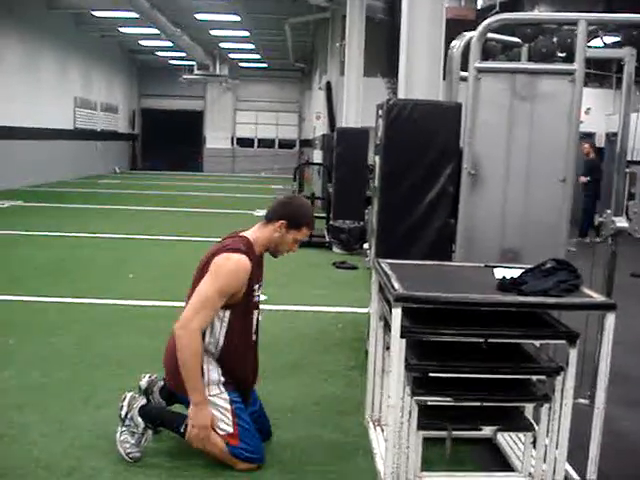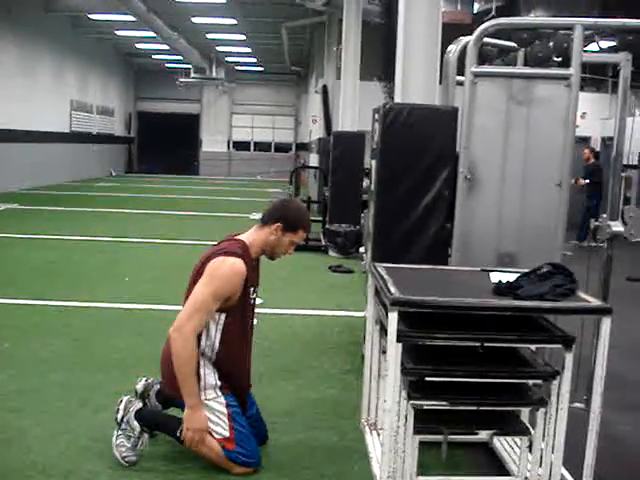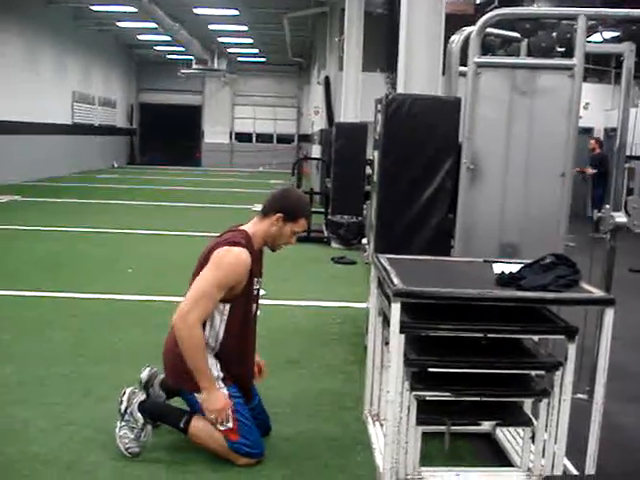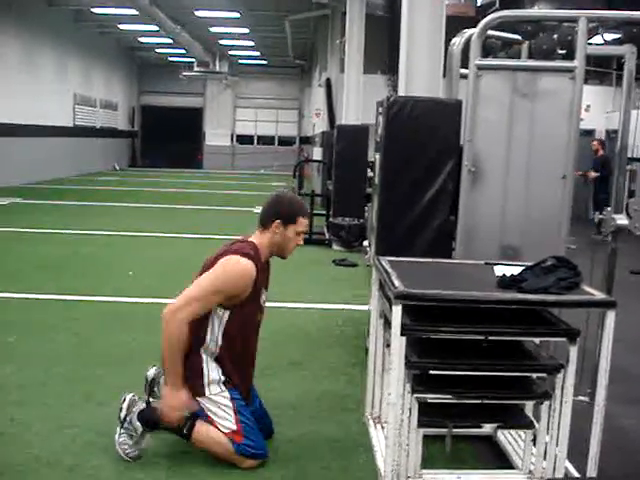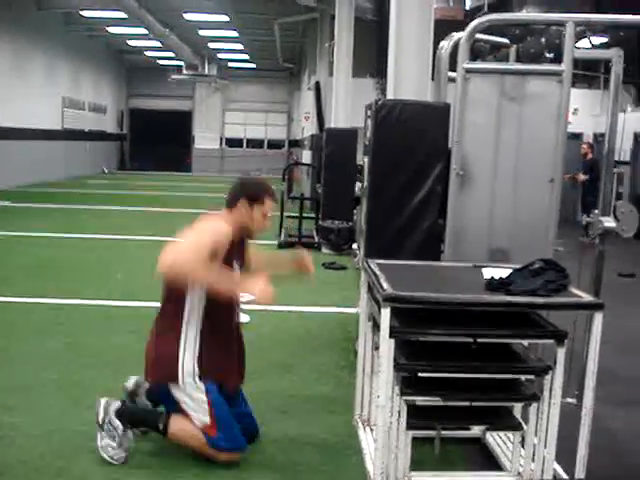
dt=0.2s
person 1, frame 1
left shoulder: (250, 251)
right shoulder: (236, 261)
right elbow: (186, 329)
left wrist: (246, 368)
right wrist: (200, 404)
left hip: (221, 362)
right hip: (200, 367)
left knee: (262, 432)
right knee: (249, 457)
left ankle: (163, 393)
right ankle: (147, 413)
person 1, frame 2
left shoulder: (246, 254)
right shoulder: (231, 265)
right elbow: (181, 332)
left wrist: (230, 380)
right wrist: (194, 407)
left hip: (218, 366)
right hip: (200, 371)
left knee: (258, 436)
right knee: (245, 461)
left ankle: (159, 396)
right ankle: (141, 416)
person 1, frame 3
left shoulder: (248, 246)
right shoulder: (236, 256)
right elbow: (184, 320)
left wrist: (249, 356)
right wrist: (209, 390)
left hip: (222, 357)
right hip: (202, 362)
left knee: (261, 427)
right knee: (249, 452)
left ankle: (164, 386)
right ankle: (145, 408)
person 1, frame 4
left shoulder: (256, 259)
right shoulder: (241, 266)
right elbow: (174, 316)
right wrist: (174, 387)
left hip: (221, 362)
right hip: (200, 367)
left knee: (263, 431)
right knee: (251, 454)
left ankle: (163, 386)
right ankle: (145, 415)
person 1, frame 5
left shoulder: (234, 238)
right shoulder: (217, 229)
left elbow: (251, 262)
right elbow: (171, 263)
left wrist: (289, 262)
right wrist: (240, 286)
left hip: (208, 358)
right hip: (181, 360)
left knee: (247, 434)
right knee: (229, 450)
left ankle: (149, 395)
right ankle: (126, 415)
